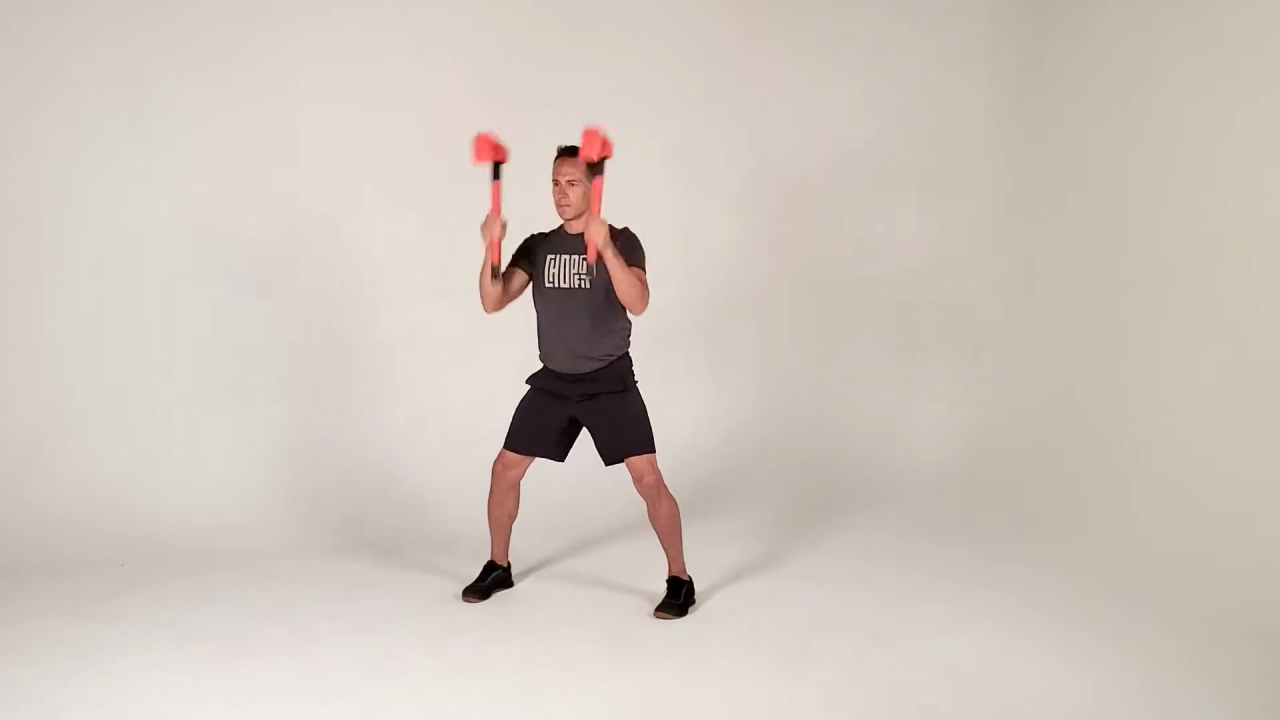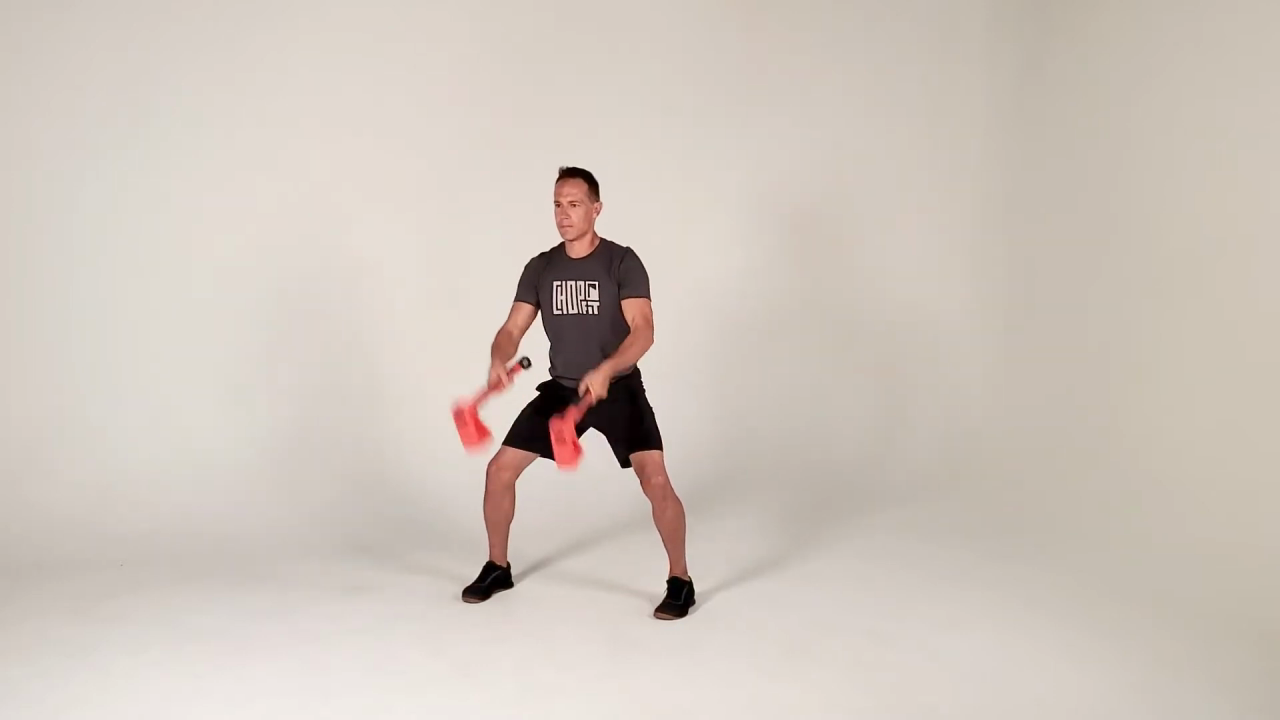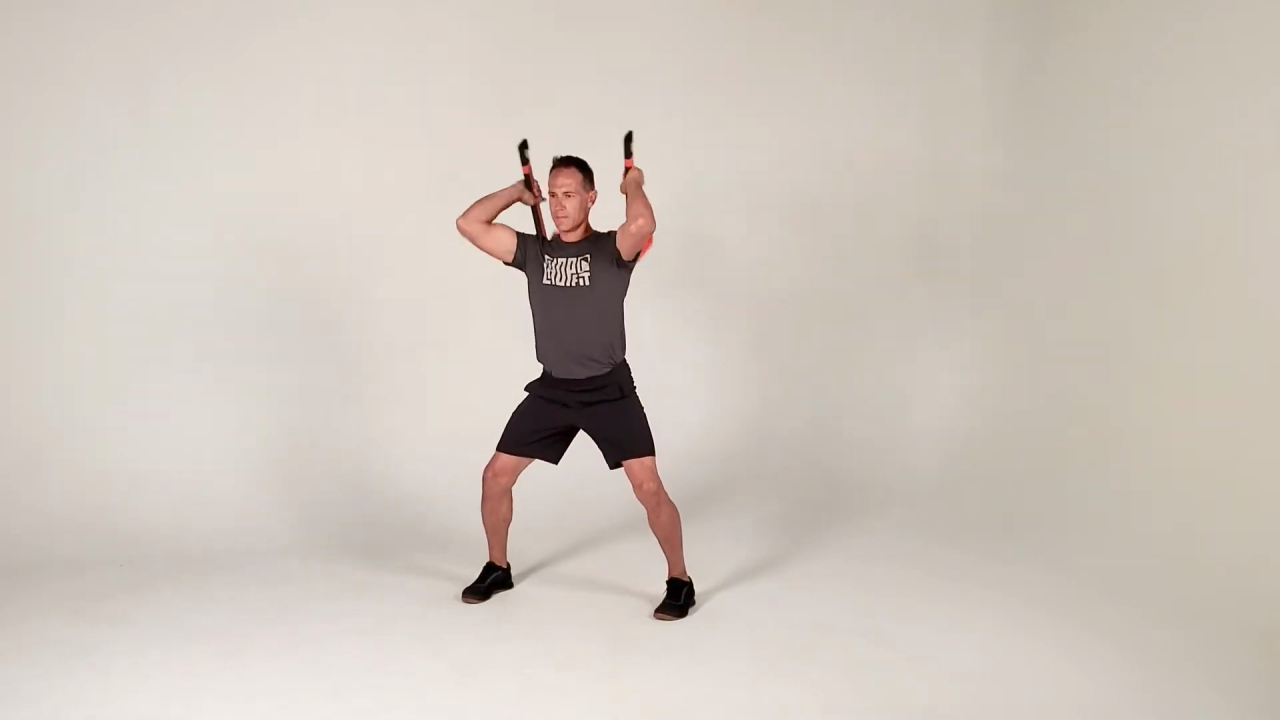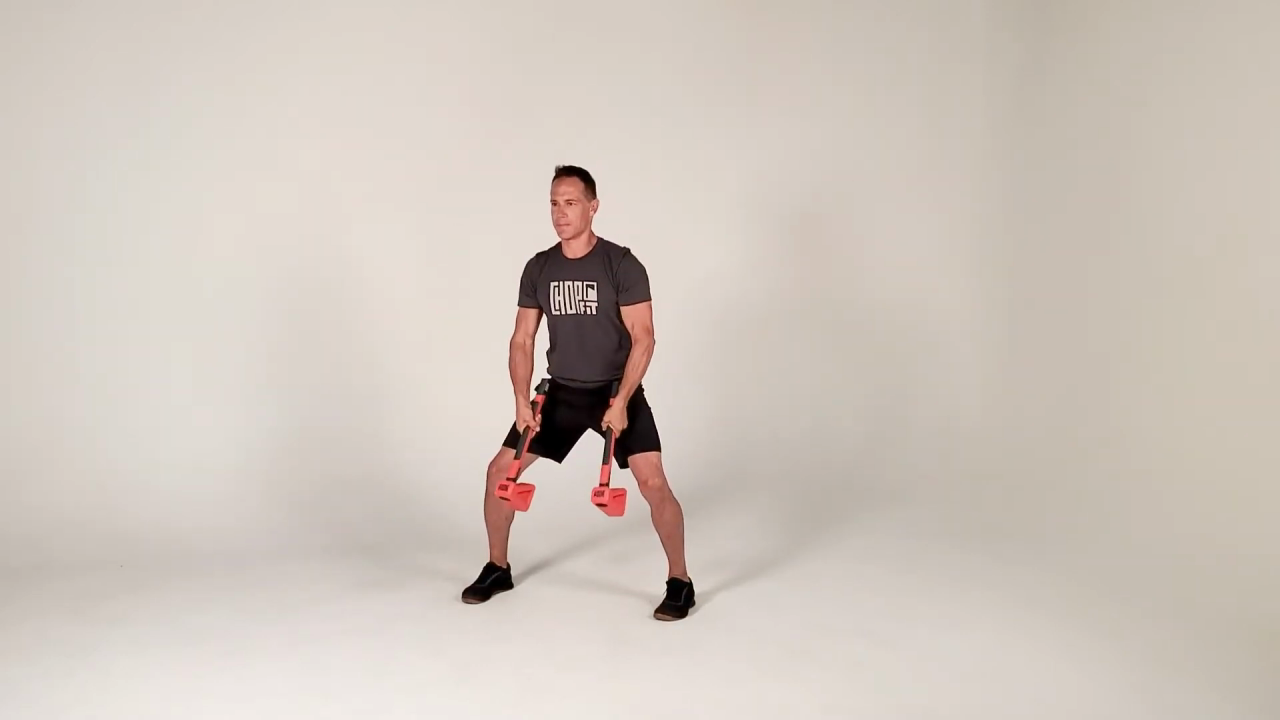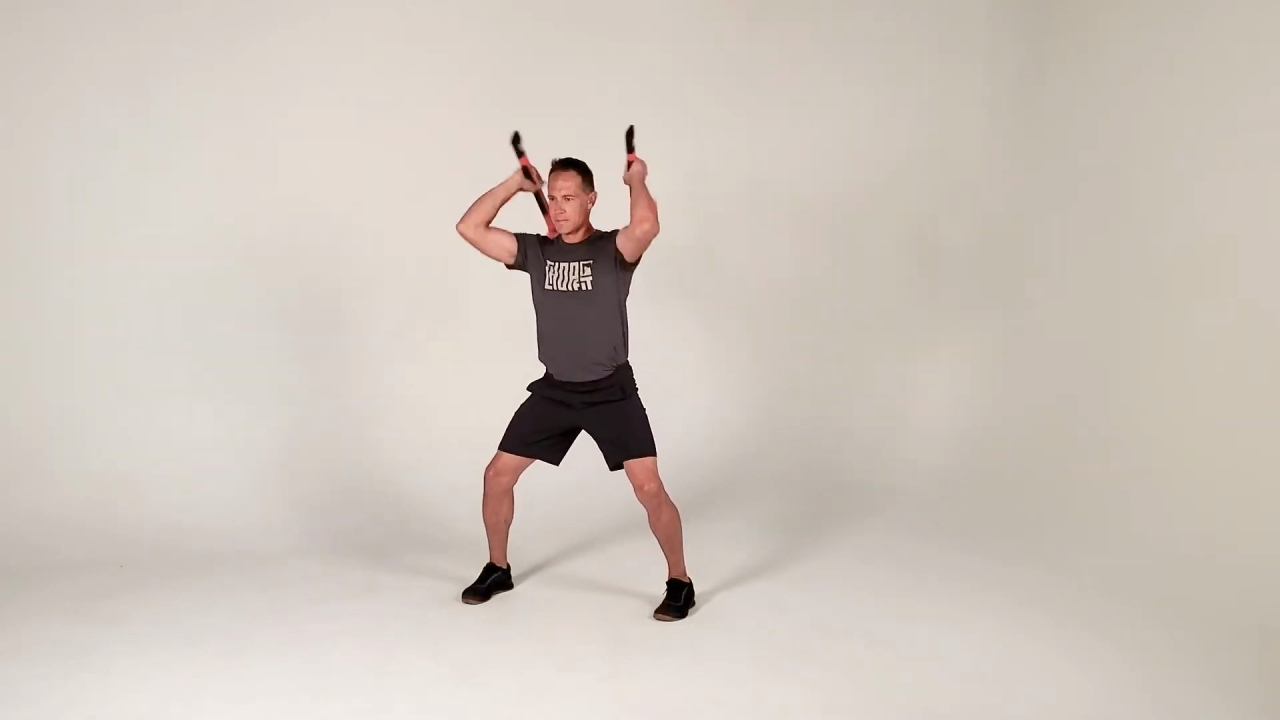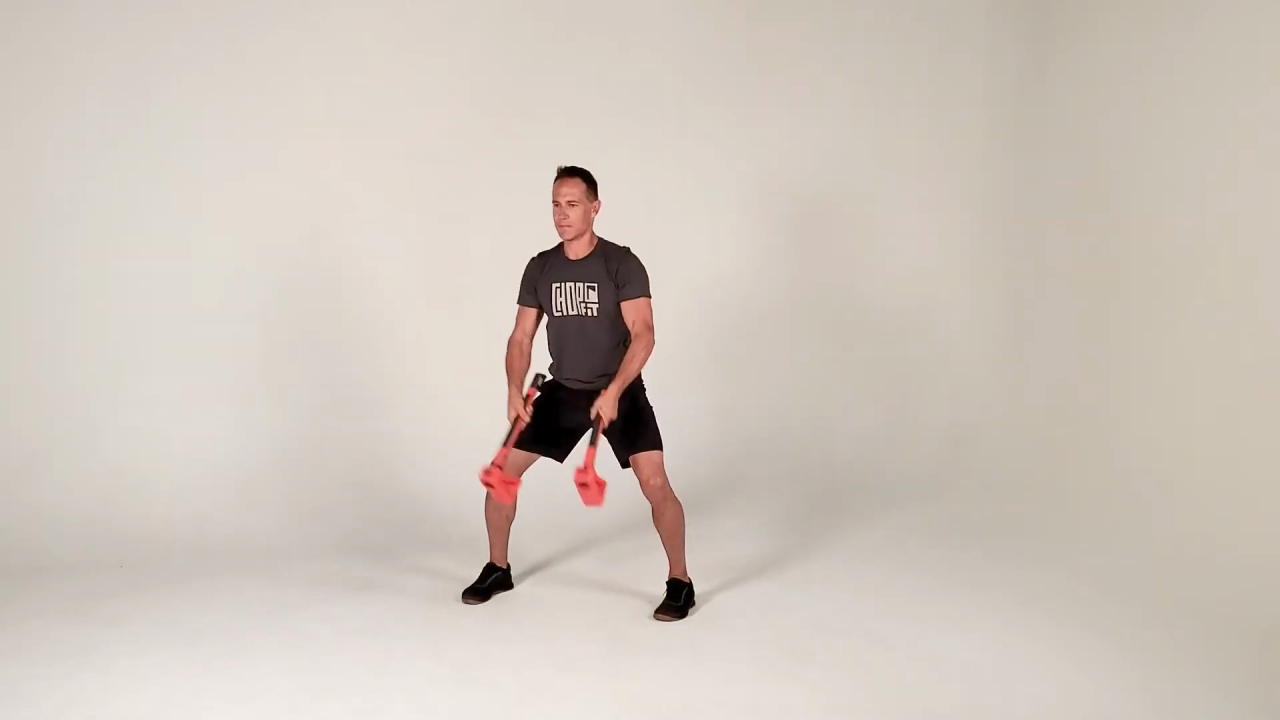
dt=0.7s
person 1, frame 1
left shoulder: (621, 240)
right shoulder: (536, 246)
left elbow: (636, 301)
right elbow: (494, 300)
left wrist: (605, 246)
right wrist: (491, 245)
left hip: (610, 382)
right hip: (552, 382)
left knee: (648, 479)
right knee: (505, 470)
left ankle: (679, 580)
right ankle: (498, 567)
person 1, frame 2
left shoulder: (623, 263)
right shoulder: (540, 268)
left elbow: (643, 332)
right elbow: (512, 330)
left wrist: (607, 371)
right wrist: (499, 361)
left hip: (619, 389)
right hip: (560, 390)
left knee: (655, 481)
right knee: (498, 471)
left ankle: (680, 581)
right ankle: (497, 568)
person 1, frame 3
left shoulder: (611, 246)
right shoulder: (533, 249)
left elbow: (644, 228)
right elbow: (468, 225)
left wrist: (633, 185)
right wrist: (514, 193)
left hip: (609, 389)
right hip: (552, 390)
left knee: (648, 486)
right knee: (495, 475)
left ankle: (679, 581)
right ankle: (497, 568)
person 1, frame 4
left shoulder: (621, 263)
right shoulder: (538, 268)
left elbow: (643, 337)
right elbow: (522, 340)
left wrist: (621, 401)
right wrist: (522, 399)
left hip: (616, 393)
right hip: (560, 393)
left knee: (653, 483)
right knee: (500, 471)
left ankle: (679, 582)
right ankle: (497, 568)
person 1, frame 5
left shoulder: (613, 249)
right shoulder: (534, 251)
left elbow: (647, 223)
right elbow: (469, 226)
left wrist: (636, 181)
right wrist: (514, 184)
left hip: (611, 390)
right hip: (554, 391)
left knee: (649, 488)
right knee: (497, 475)
left ankle: (679, 583)
right ankle: (498, 569)
person 1, frame 6
left shoulder: (622, 264)
right shoulder: (539, 268)
left elbow: (643, 336)
right elbow: (522, 337)
left wrist: (613, 393)
right wrist: (515, 393)
left hip: (620, 393)
right hip: (562, 390)
left knee: (655, 483)
right knee: (501, 471)
left ankle: (679, 582)
right ankle: (497, 568)
